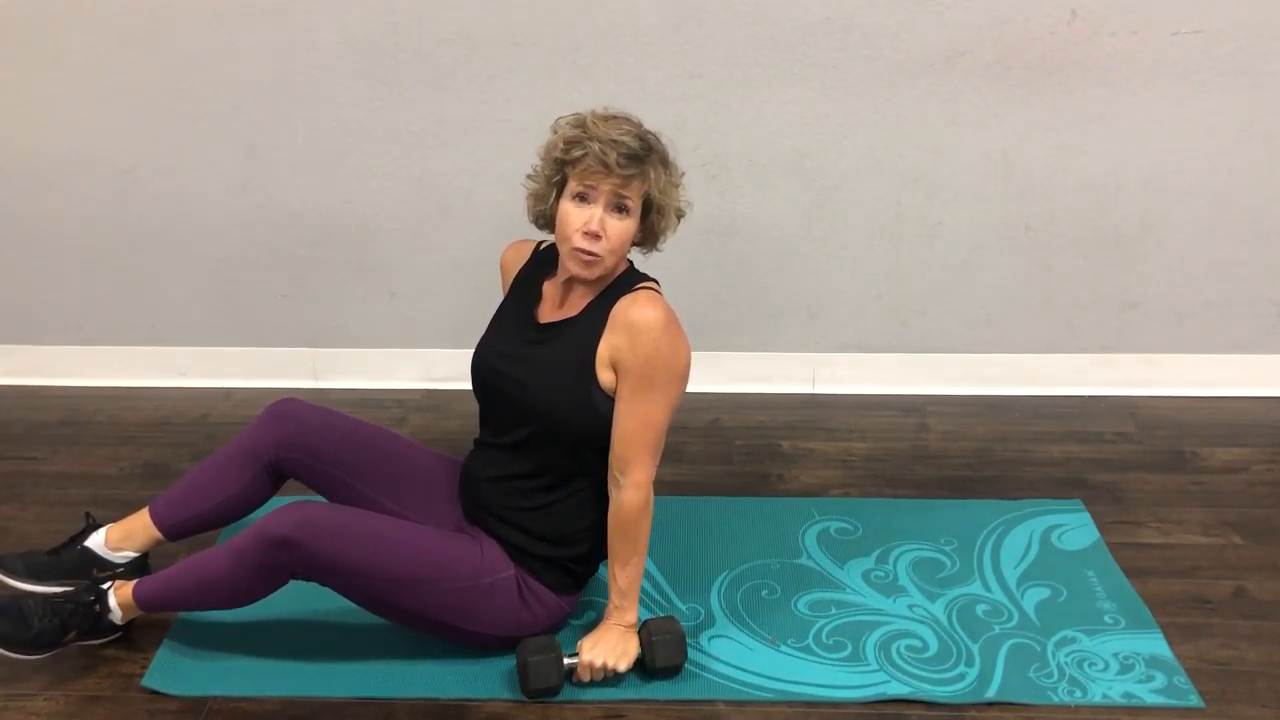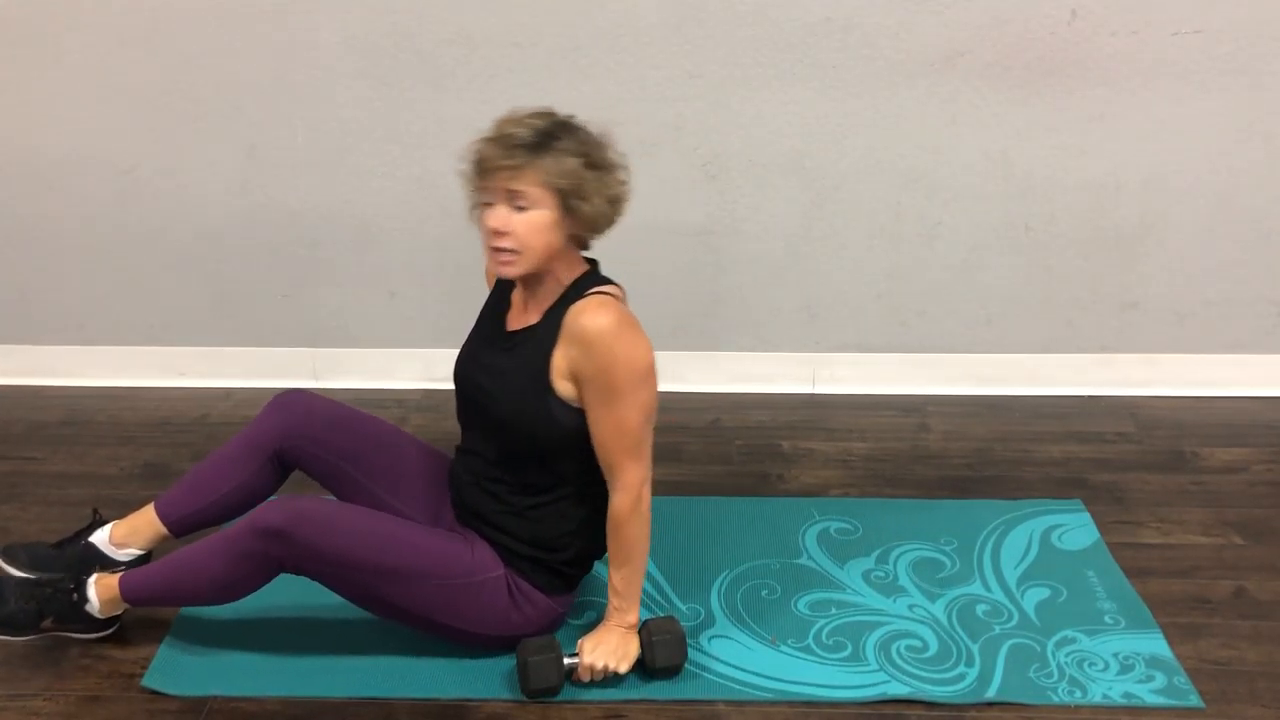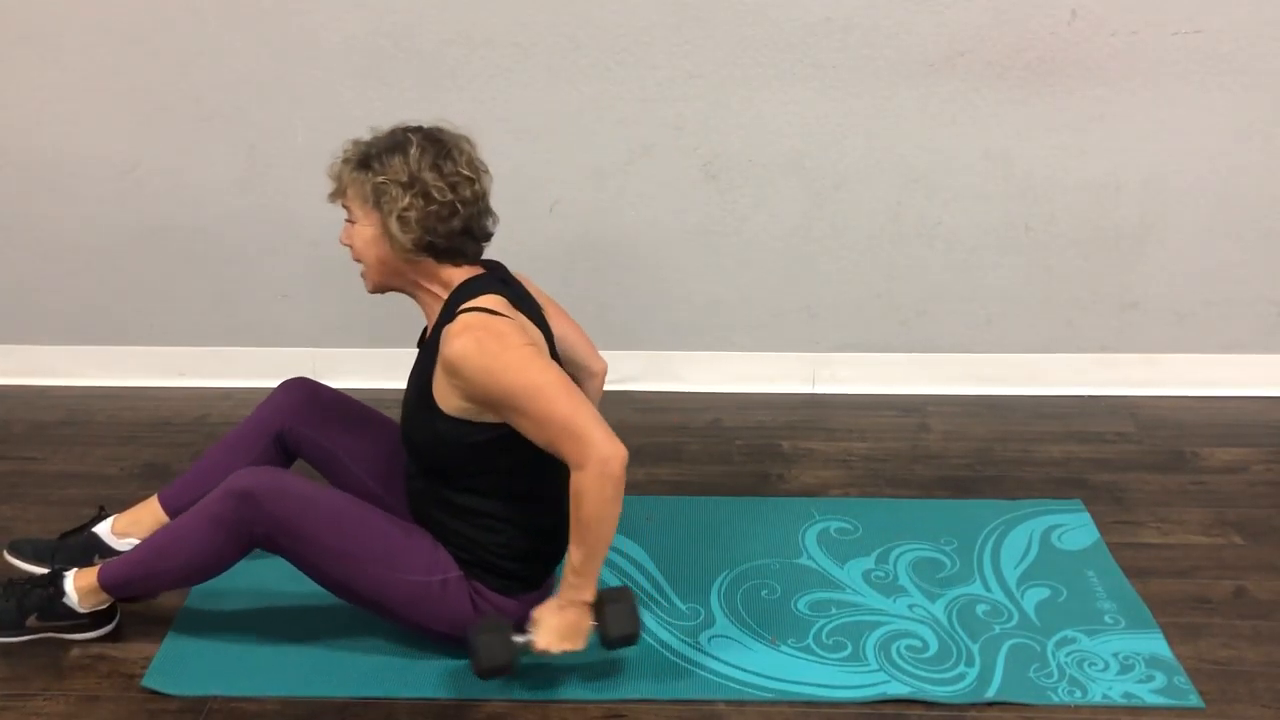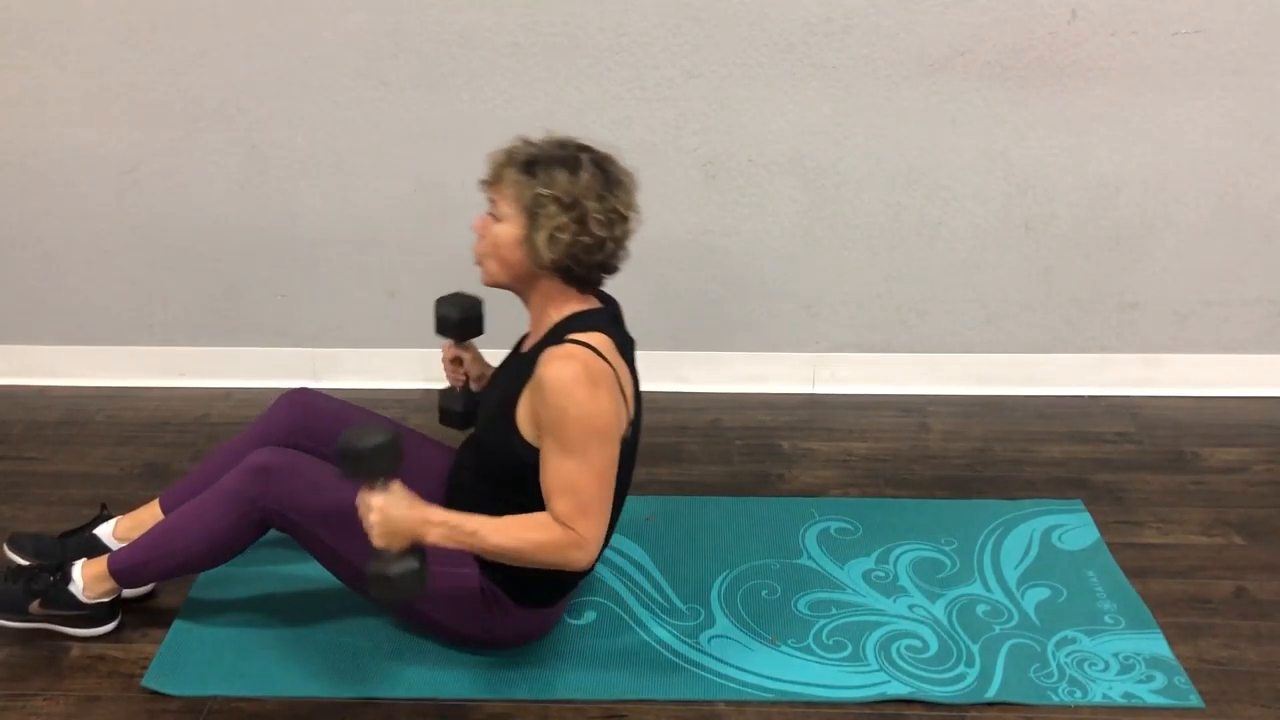
dt=0.5s
person 1, frame 1
left shoulder: (642, 322)
right shoulder: (523, 263)
left elbow: (631, 483)
left wrist: (621, 620)
left hip: (524, 580)
right hip: (471, 501)
left knee: (297, 531)
right knee: (286, 427)
left ankle: (111, 605)
right ankle: (111, 550)
person 1, frame 2
left shoulder: (599, 326)
right shoulder: (508, 274)
left elbow: (629, 484)
left wrist: (621, 622)
left hip: (516, 585)
right hip: (466, 506)
left knee: (286, 526)
right knee: (293, 418)
left ankle: (96, 599)
right ankle: (116, 546)
person 1, frame 3
left shoulder: (472, 337)
right shoulder: (489, 285)
left elbow: (604, 458)
right elbow: (590, 372)
left wrist: (574, 598)
right wrist: (527, 454)
left hip: (482, 590)
right hip: (452, 517)
left knee: (255, 496)
right knee: (296, 406)
left ankle: (82, 596)
right ankle: (119, 538)
person 1, frame 4
left shoulder: (572, 369)
right shoulder: (577, 308)
left elbow: (577, 538)
left wrist: (424, 521)
right wrist: (491, 381)
left hip: (502, 593)
right hip: (482, 513)
left knee: (271, 476)
right knee: (300, 415)
left ankle: (92, 587)
right ankle: (120, 538)
